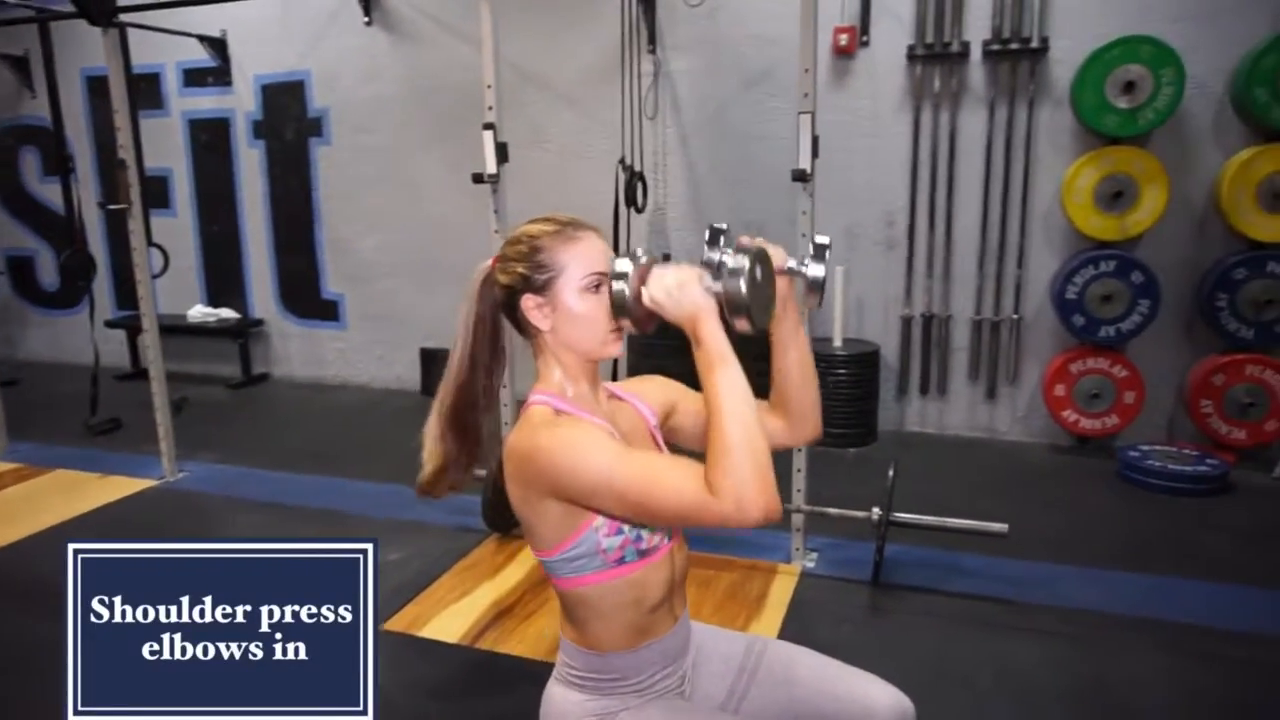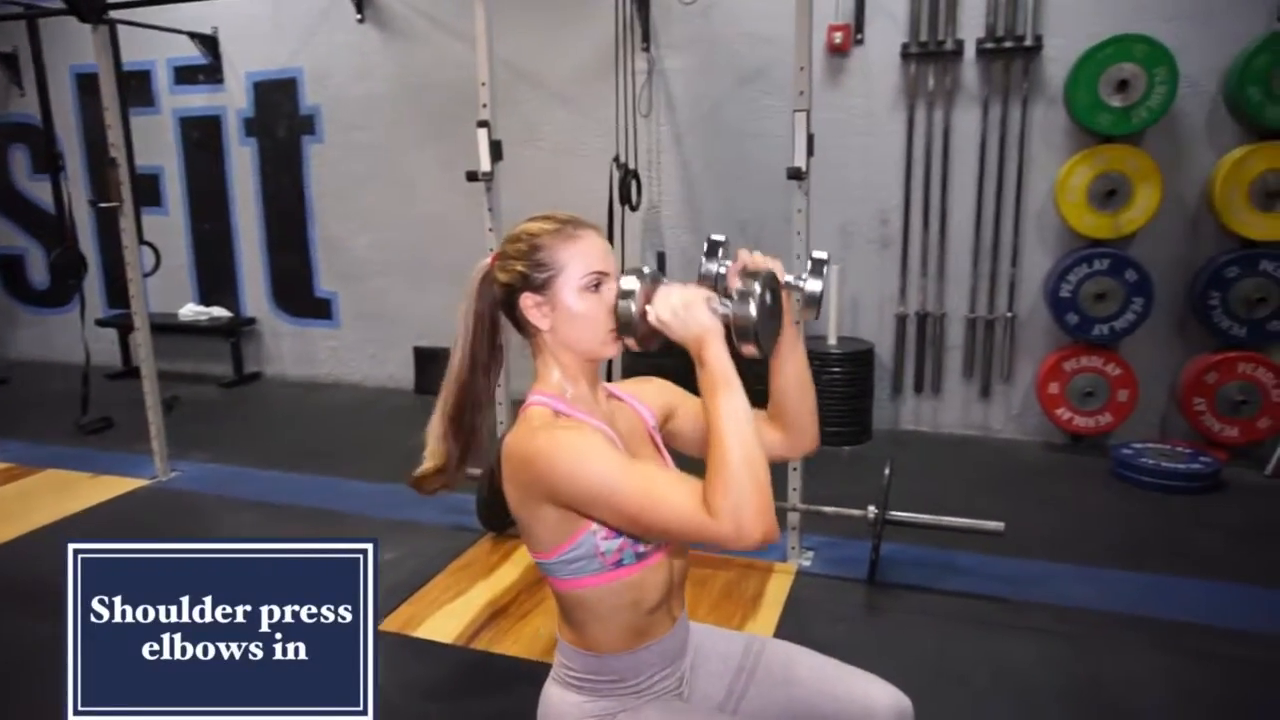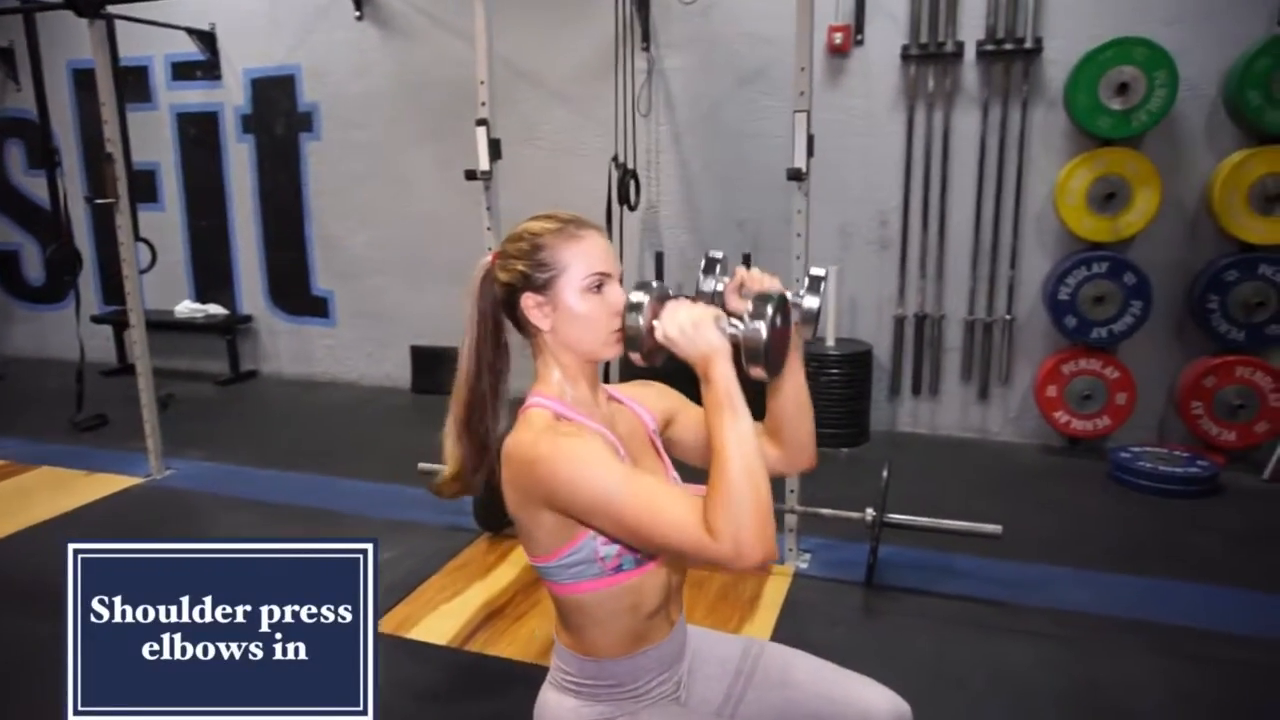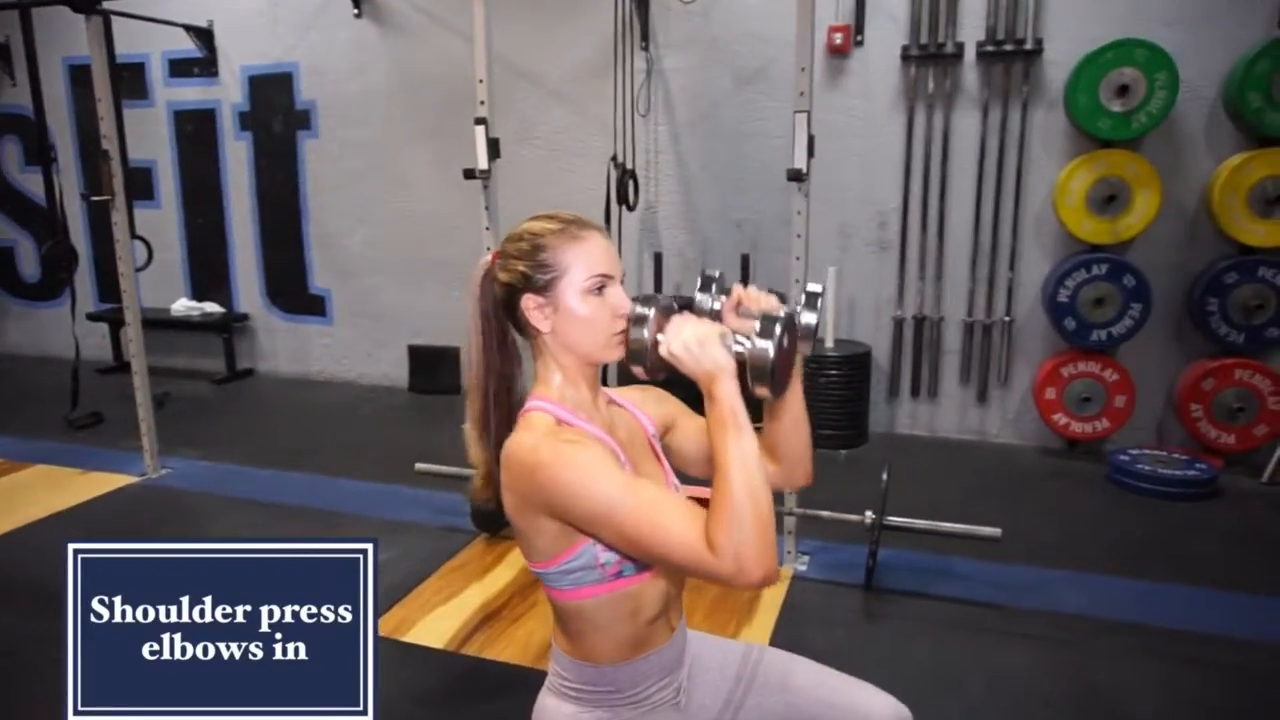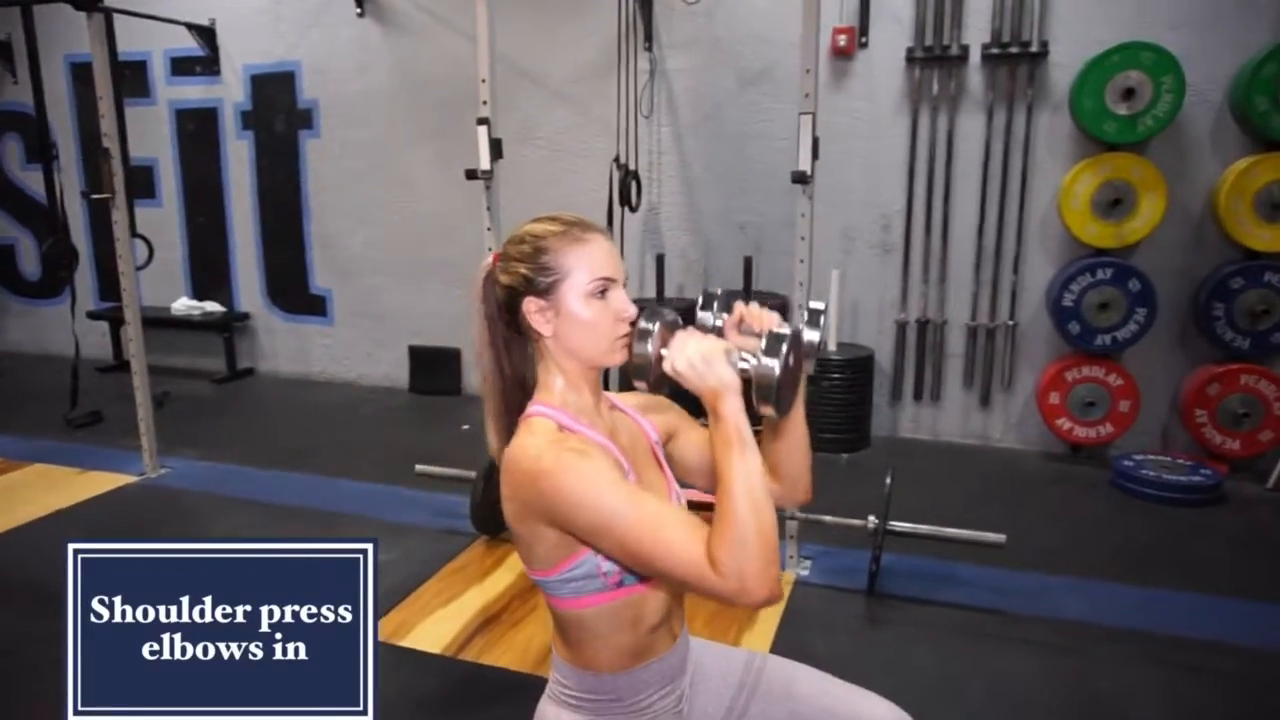
dt=0.1s
person 1, frame 1
left shoulder: (643, 398)
right shoulder: (545, 443)
left elbow: (796, 425)
right elbow: (747, 501)
left wrist: (782, 306)
right wrist: (703, 322)
left hip: (688, 654)
person 1, frame 2
left shoulder: (642, 399)
right shoulder: (544, 443)
left elbow: (796, 438)
right elbow: (746, 523)
left wrist: (777, 316)
right wrist: (707, 343)
left hip: (686, 653)
person 1, frame 3
left shoulder: (642, 404)
right shoulder: (545, 448)
left elbow: (792, 454)
right elbow: (746, 545)
right wrist: (714, 364)
left hip: (682, 658)
person 1, frame 4
left shoulder: (638, 408)
right shoulder: (545, 453)
left elbow: (789, 471)
right elbow: (747, 562)
right wrist: (718, 380)
left hip: (682, 661)
person 1, frame 5
left shoulder: (641, 414)
right shoulder: (546, 460)
left elbow: (789, 487)
right elbow: (750, 581)
right wrist: (723, 398)
left hip: (684, 669)
